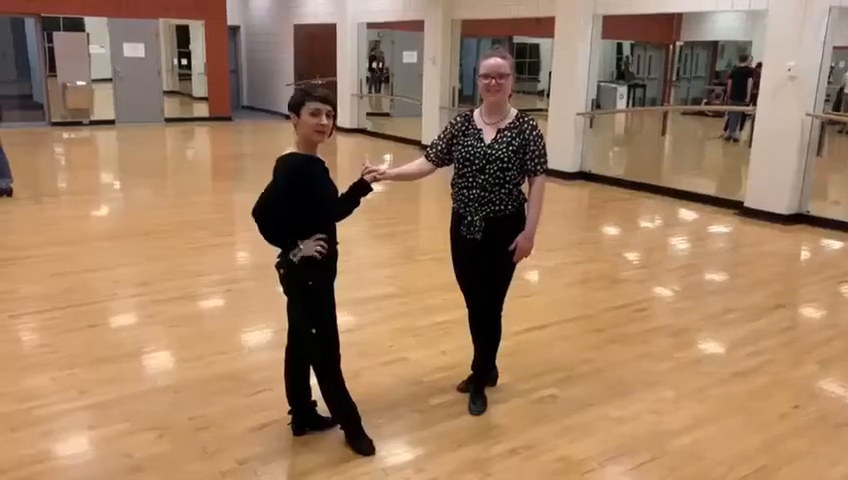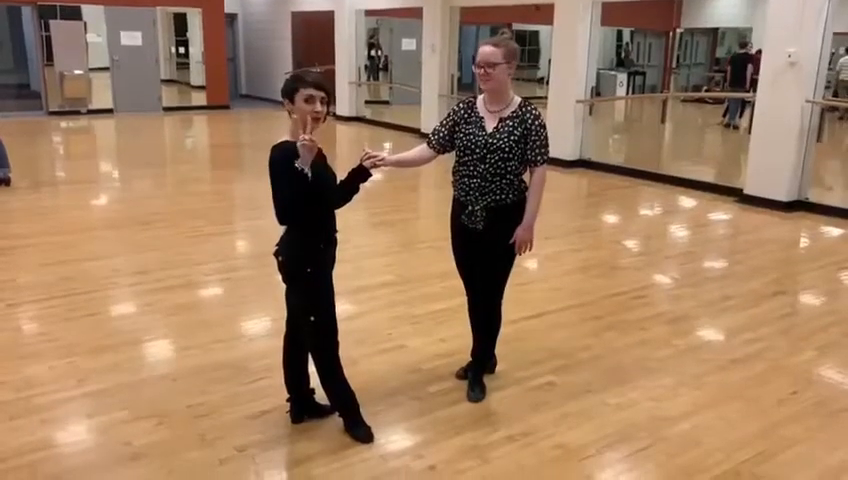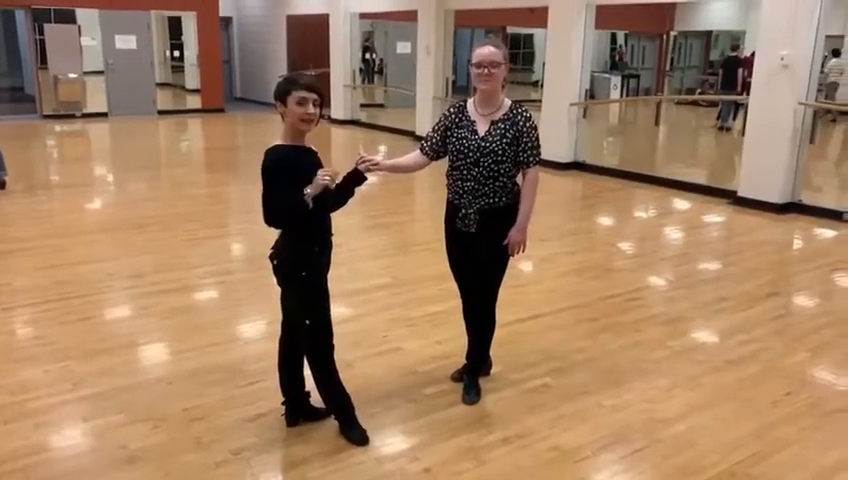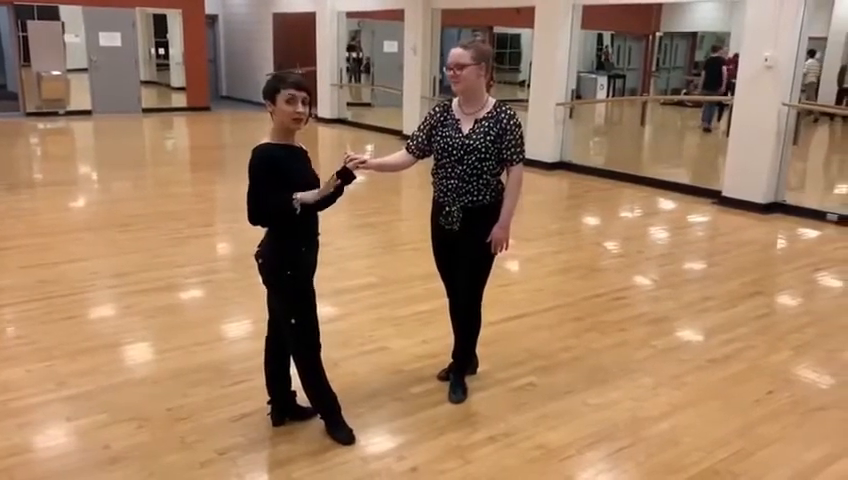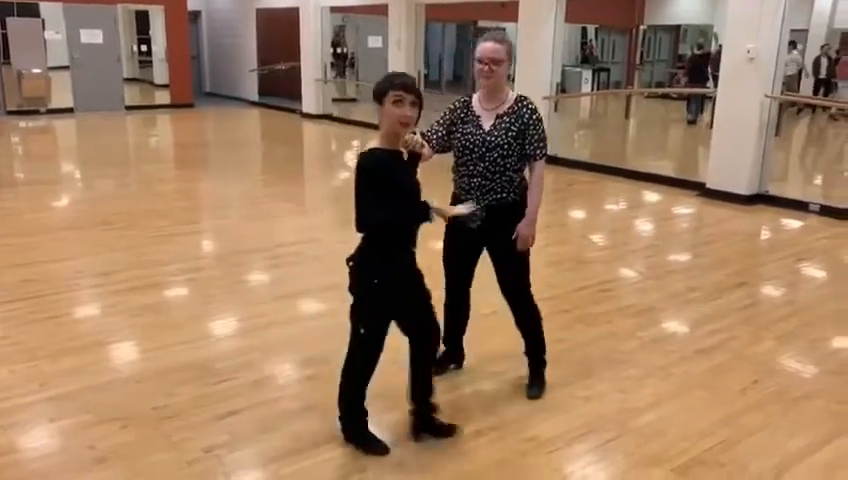
dt=1s
person 1, frame 1
left shoulder: (314, 165)
right shoulder: (292, 167)
left elbow: (331, 212)
right elbow: (263, 213)
left wrist: (362, 186)
right wrist: (294, 247)
left hip: (316, 268)
right hip: (304, 270)
left knee: (303, 342)
right knee: (324, 348)
left ankle: (302, 415)
right ankle: (350, 423)
person 1, frame 2
left shoulder: (314, 152)
right shoulder: (284, 155)
left elbow: (332, 199)
right elbow: (285, 213)
left wrist: (361, 171)
right wrist: (303, 165)
left hip: (317, 252)
right hip: (301, 256)
left knee: (300, 330)
right knee: (323, 336)
left ankle: (301, 403)
right ankle: (349, 411)
person 1, frame 3
left shoulder: (309, 154)
right shoulder: (277, 158)
left elbow: (327, 204)
right elbow: (273, 216)
left wrist: (356, 175)
right wrist: (309, 191)
left hip: (312, 256)
right hip: (297, 259)
left knee: (296, 334)
right knee: (318, 339)
left ankle: (296, 406)
right ankle: (344, 414)
person 1, frame 4
left shoulder: (298, 152)
right shoulder: (265, 156)
left elbow: (315, 203)
right elbow: (257, 214)
left wrist: (344, 176)
right wrist: (298, 199)
left hip: (299, 255)
right hip: (283, 259)
left knee: (282, 333)
right knee: (304, 337)
left ankle: (282, 405)
right ankle: (330, 413)
person 1, frame 5
left shoulder: (399, 157)
right shoulder: (372, 162)
right elbow: (370, 221)
left wrist: (415, 159)
right wrist: (427, 210)
left hip: (403, 265)
right hip: (376, 270)
left knee: (427, 338)
right knee: (365, 349)
left ankle: (424, 418)
right ankle: (353, 425)
person 2, frame 1
left shoulder: (525, 128)
right shoulder: (461, 124)
left elbow: (537, 181)
right elbow: (429, 162)
left wrist: (529, 231)
right wrist: (390, 173)
left hip: (503, 229)
right hip: (464, 227)
left knee: (489, 305)
right knee: (473, 303)
left ankle: (479, 379)
right ankle: (487, 369)
person 2, frame 2
left shoulder: (528, 117)
right shoulder: (463, 110)
left elbow: (538, 172)
right elbow: (430, 149)
left wrist: (528, 222)
right wrist: (389, 159)
left hip: (503, 218)
right hip: (464, 215)
left knee: (489, 294)
right knee: (473, 292)
left ankle: (478, 367)
right ankle: (486, 356)
person 2, frame 3
left shoulder: (519, 119)
right shoulder: (454, 115)
left elbow: (530, 174)
right elbow: (424, 155)
left wrist: (521, 225)
right wrist: (384, 164)
left hip: (497, 221)
right hip: (458, 218)
left knee: (483, 297)
right knee: (468, 295)
left ankle: (473, 370)
right ankle: (480, 359)
person 2, frame 4
left shoulder: (503, 118)
right shoulder: (440, 114)
left elbow: (515, 172)
right elbow: (409, 155)
left wrist: (504, 223)
right wrist: (369, 163)
left hip: (481, 220)
right hip: (444, 217)
left knee: (468, 296)
right knee: (454, 294)
left ankle: (460, 368)
right ankle: (467, 357)
person 2, frame 5
left shoulder: (525, 111)
right shoulder: (460, 109)
left elbow: (537, 168)
right elbow: (428, 148)
left wrist: (529, 219)
left hip: (506, 217)
right hip: (463, 213)
left knee: (517, 294)
right knee: (455, 288)
left ankle: (537, 367)
right ankle: (452, 351)
